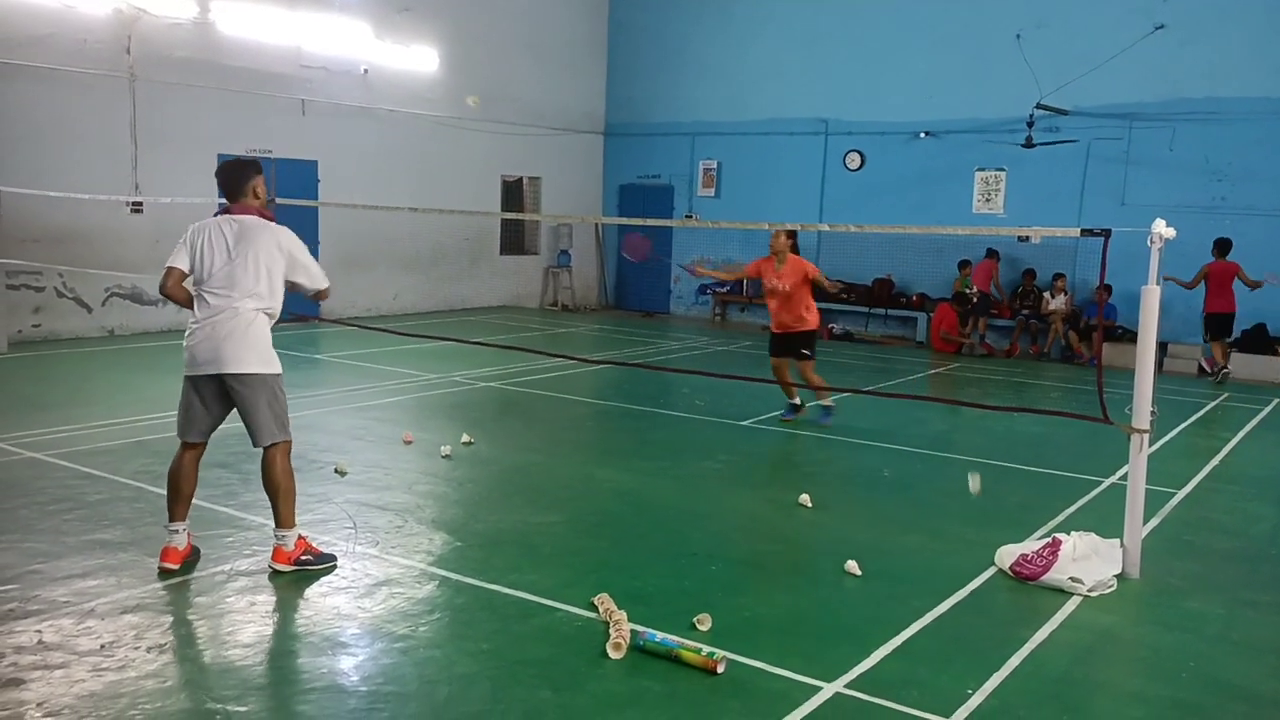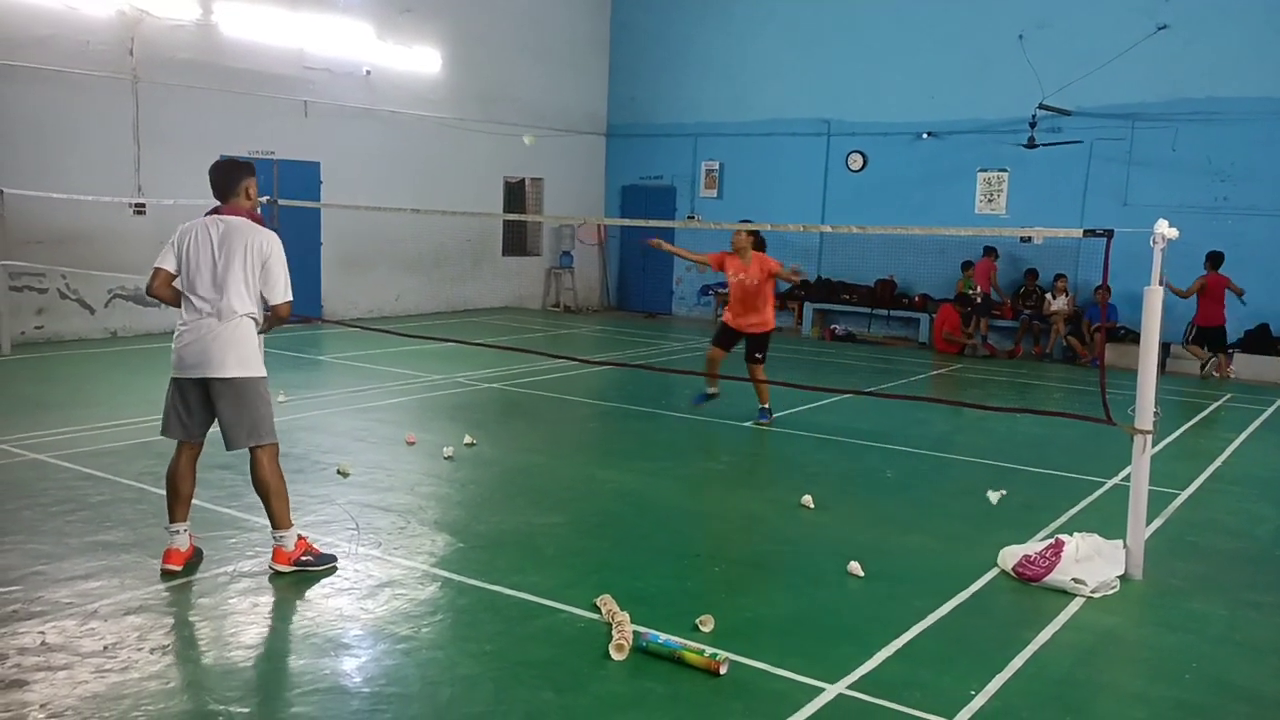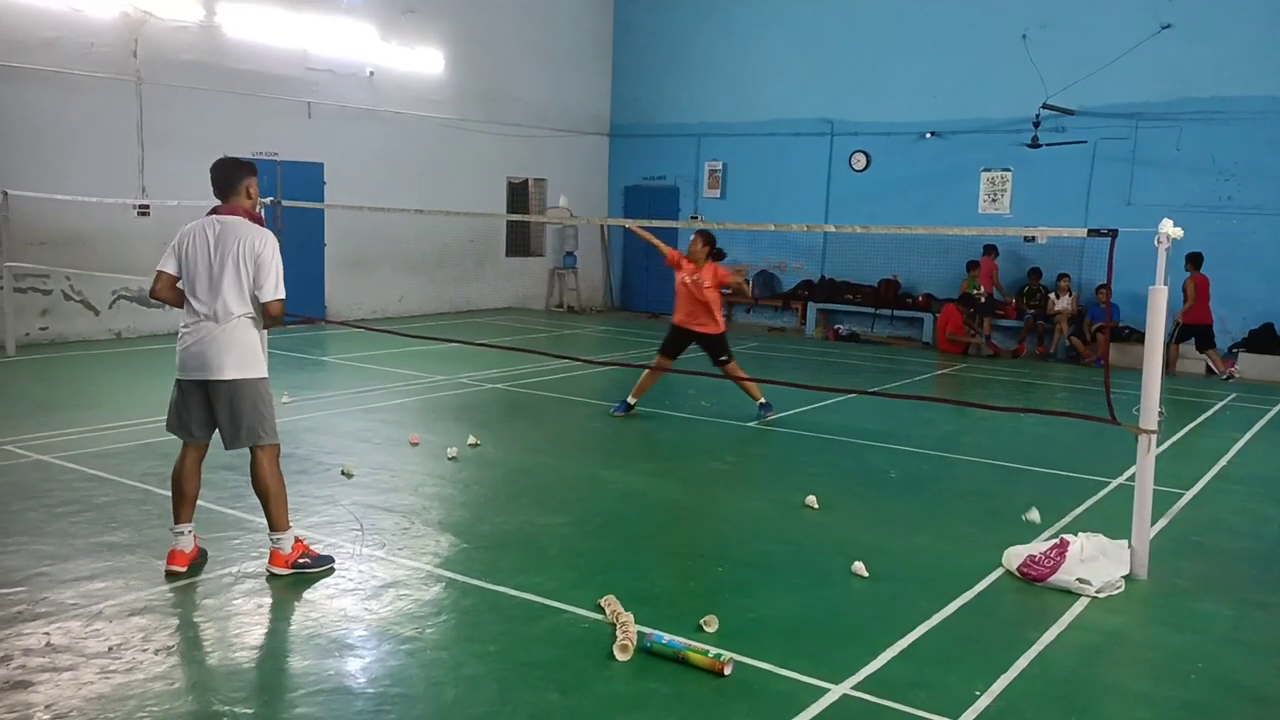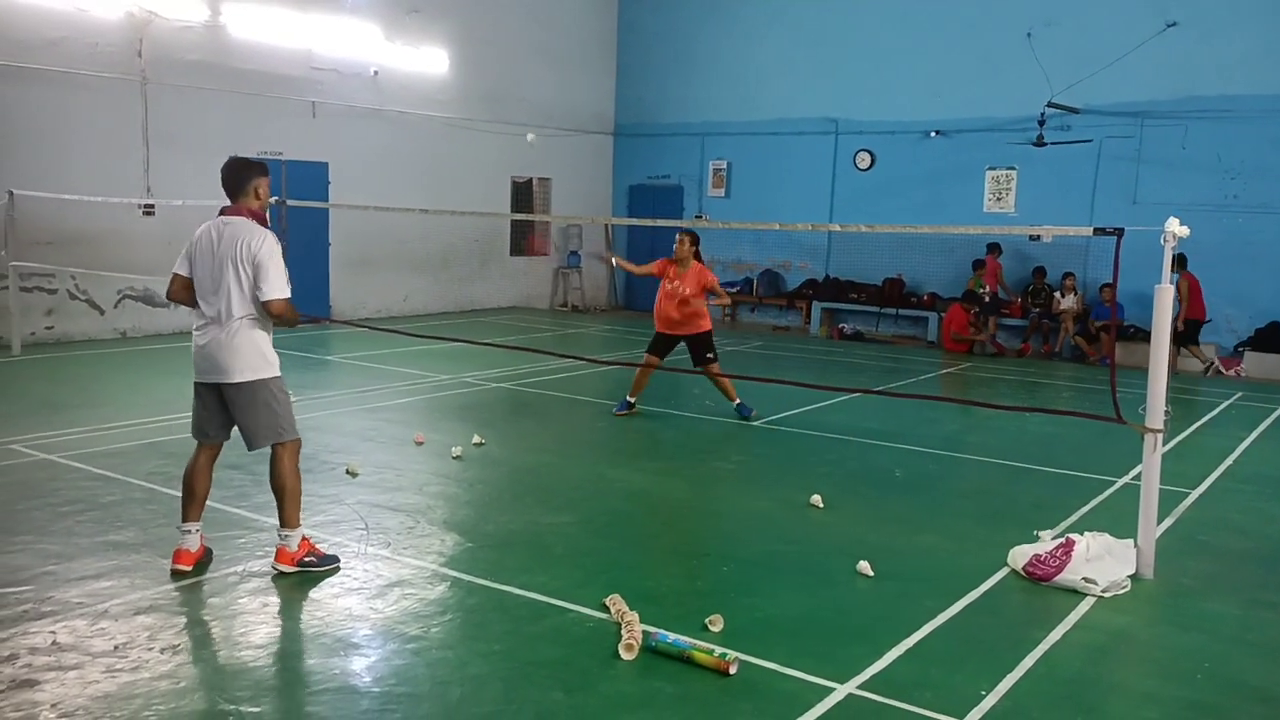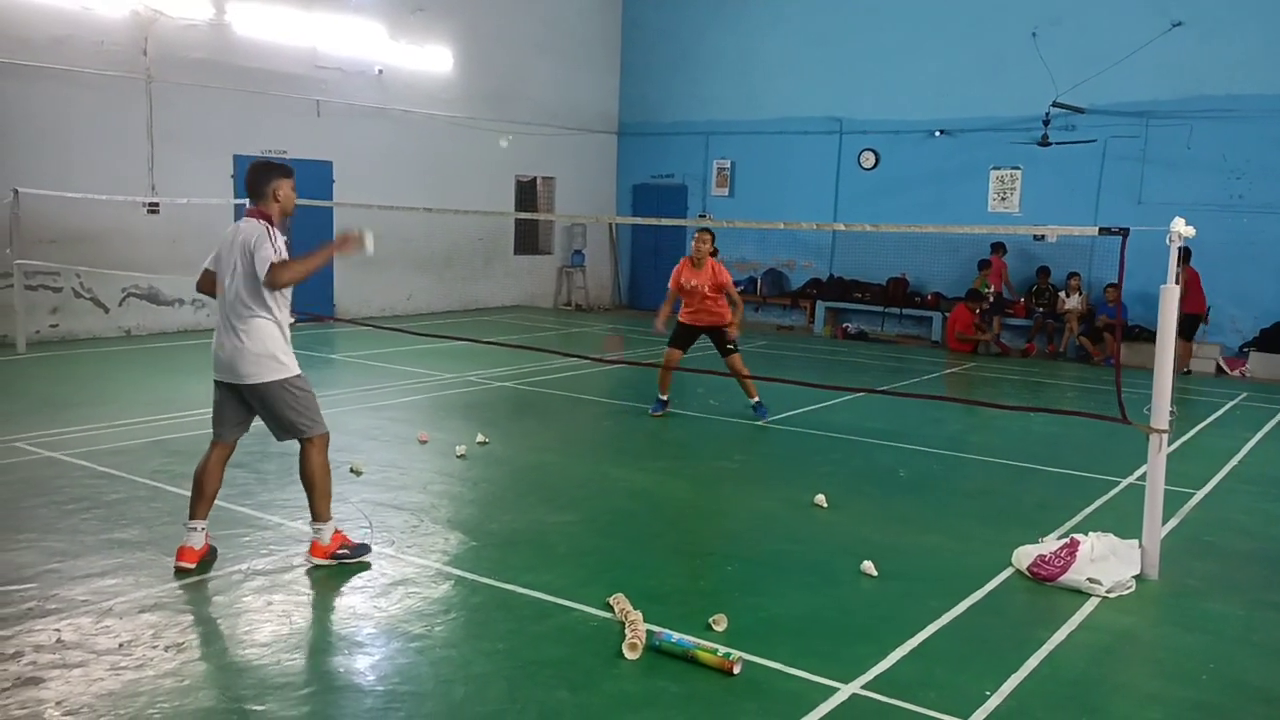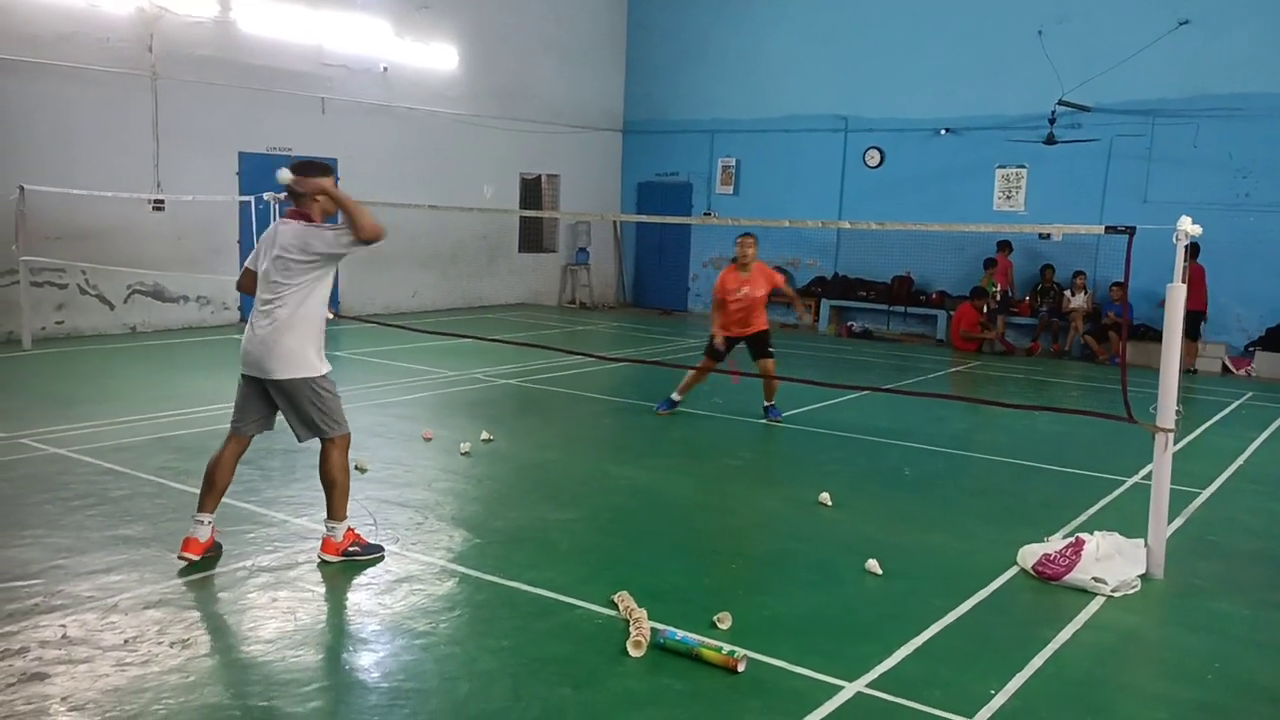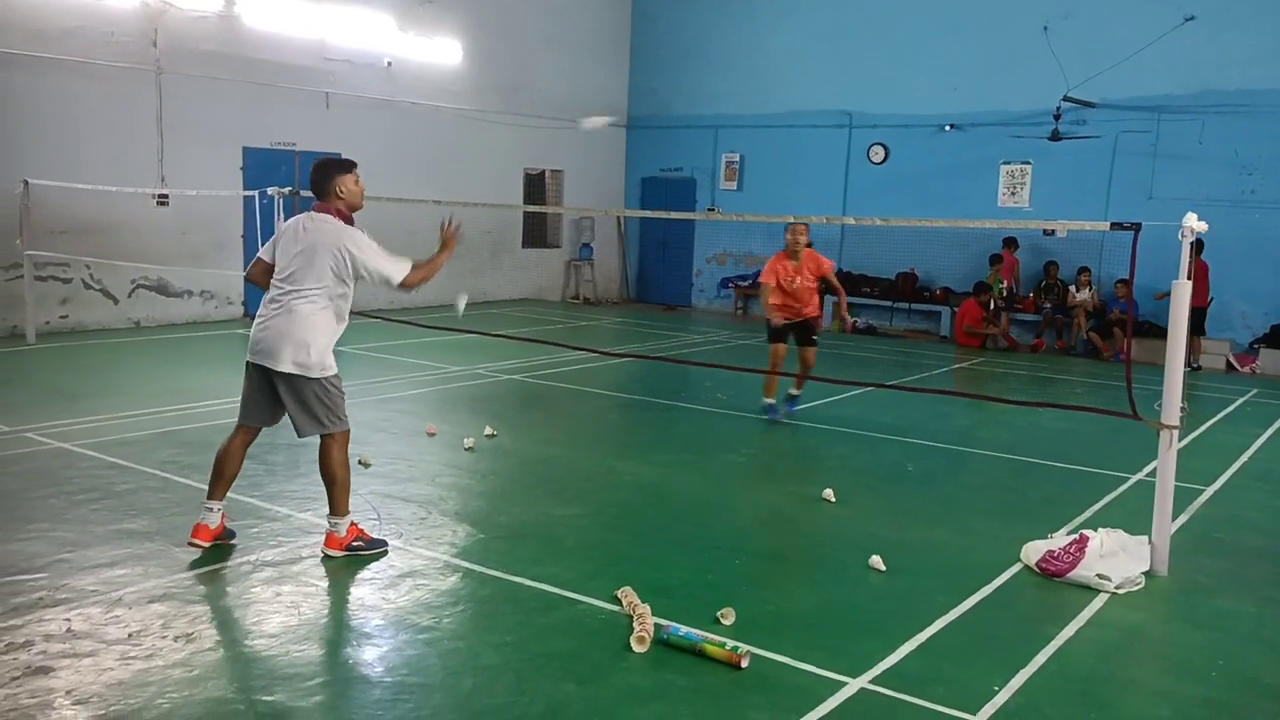
dt=0.2s
person 1, frame 1
left shoulder: (199, 232)
right shoulder: (279, 237)
left elbow: (169, 286)
right elbow: (321, 291)
right wrist: (288, 279)
left hip: (202, 354)
right hip: (250, 358)
left knee: (190, 446)
right knee: (277, 445)
left ankle: (176, 543)
right ankle: (288, 546)
person 1, frame 2
left shoulder: (188, 233)
right shoulder: (264, 239)
left elbow: (156, 287)
right elbow: (281, 310)
right wrist: (262, 323)
left hip: (189, 356)
right hip: (236, 358)
left knee: (187, 447)
right knee: (264, 448)
left ankle: (177, 544)
right ankle: (287, 546)
person 1, frame 3
left shoulder: (189, 234)
right shoulder: (260, 238)
left elbow: (160, 290)
right elbow: (273, 309)
right wrist: (257, 319)
left hip: (194, 357)
right hip: (238, 360)
left knee: (192, 447)
right knee: (265, 449)
left ankle: (182, 546)
right ankle: (284, 548)
person 1, frame 4
left shoulder: (202, 234)
right shoulder: (261, 239)
left elbow: (176, 291)
right elbow: (276, 307)
right wrist: (293, 318)
left hip: (208, 358)
right hip: (249, 361)
left knee: (206, 448)
right knee: (286, 445)
left ankle: (188, 545)
right ankle: (291, 546)
person 1, frame 5
left shoulder: (236, 232)
right shoulder: (263, 235)
left elbow: (206, 284)
right elbow: (278, 277)
right wrist: (331, 250)
left hip: (229, 360)
right hip: (267, 361)
left knee: (221, 444)
right knee: (315, 438)
left ankle: (193, 542)
right ankle: (324, 538)
person 1, frame 6
left shoulder: (275, 231)
right shoulder: (311, 237)
left elbow: (246, 284)
right elbow: (372, 233)
right wrist: (333, 192)
left hip: (257, 355)
right hip: (297, 361)
left knee: (237, 438)
right knee: (336, 439)
left ankle: (199, 534)
right ankle: (337, 537)
person 1, frame 7
left shoulder: (292, 226)
right shoulder: (350, 241)
left elbow: (255, 274)
right elbow: (410, 279)
right wrist: (445, 251)
left hip: (264, 344)
right hip: (303, 353)
left knee: (245, 429)
right knee: (335, 436)
left ankle: (209, 521)
right ankle: (341, 532)
person 2, frame 1
left shoulder: (801, 266)
right shoulder: (763, 264)
left elbow: (825, 284)
right elbow: (733, 276)
left wrist: (831, 287)
right wrist: (704, 272)
left hip: (804, 325)
right hip: (778, 325)
left knee: (805, 371)
right knee: (777, 367)
left ankle: (825, 404)
right ankle: (795, 403)
person 2, frame 2
left shoulder: (765, 262)
right shoulder: (726, 258)
left elbow: (789, 277)
right elbow: (695, 257)
left wrist: (794, 278)
right wrist: (667, 247)
left hip: (760, 324)
right hip: (732, 320)
left knee: (755, 370)
right knee: (712, 356)
left ankle: (765, 409)
right ankle: (711, 391)
person 2, frame 3
left shoulder: (717, 272)
right shoulder: (681, 261)
left elbow: (744, 292)
right elbow: (656, 242)
left wrist: (739, 283)
right wrist: (631, 226)
left hip: (711, 329)
right hip: (682, 325)
left knee: (732, 371)
right knee: (659, 365)
left ankle: (762, 404)
right ankle: (630, 402)
person 2, frame 4
left shoulder: (702, 273)
right shoulder: (666, 265)
left elbow: (726, 299)
right elbow: (637, 270)
left wrist: (708, 302)
right wrist: (616, 260)
left hip: (697, 329)
right hip: (667, 327)
left knee: (714, 372)
right knee: (647, 364)
left ankle: (738, 404)
right ankle: (630, 401)
person 2, frame 5
left shoulder: (718, 271)
right shoulder: (681, 267)
left elbow: (737, 302)
right elbow: (671, 298)
left wrist: (734, 326)
right wrist: (661, 319)
left hip: (720, 321)
right hip: (689, 320)
left knee: (736, 365)
right knee: (669, 359)
left ankle: (756, 402)
right ankle: (663, 399)
person 2, frame 6
left shoulder: (766, 273)
right shoulder: (726, 276)
left elbow: (789, 292)
right elbow: (717, 307)
left wrist: (800, 308)
right wrist: (717, 333)
left hip: (757, 328)
right hip: (727, 329)
left knee: (768, 370)
right knee: (705, 367)
left ankle: (769, 405)
right ankle: (674, 399)
person 2, frame 7
left shoulder: (816, 260)
right shoulder: (775, 262)
left elbow: (836, 286)
right elbow: (765, 293)
left wrist: (843, 309)
right wrist: (772, 314)
left hip: (808, 314)
right hip: (780, 315)
left knee: (808, 360)
right knee: (777, 357)
left ankle: (795, 393)
right ankle: (769, 402)
